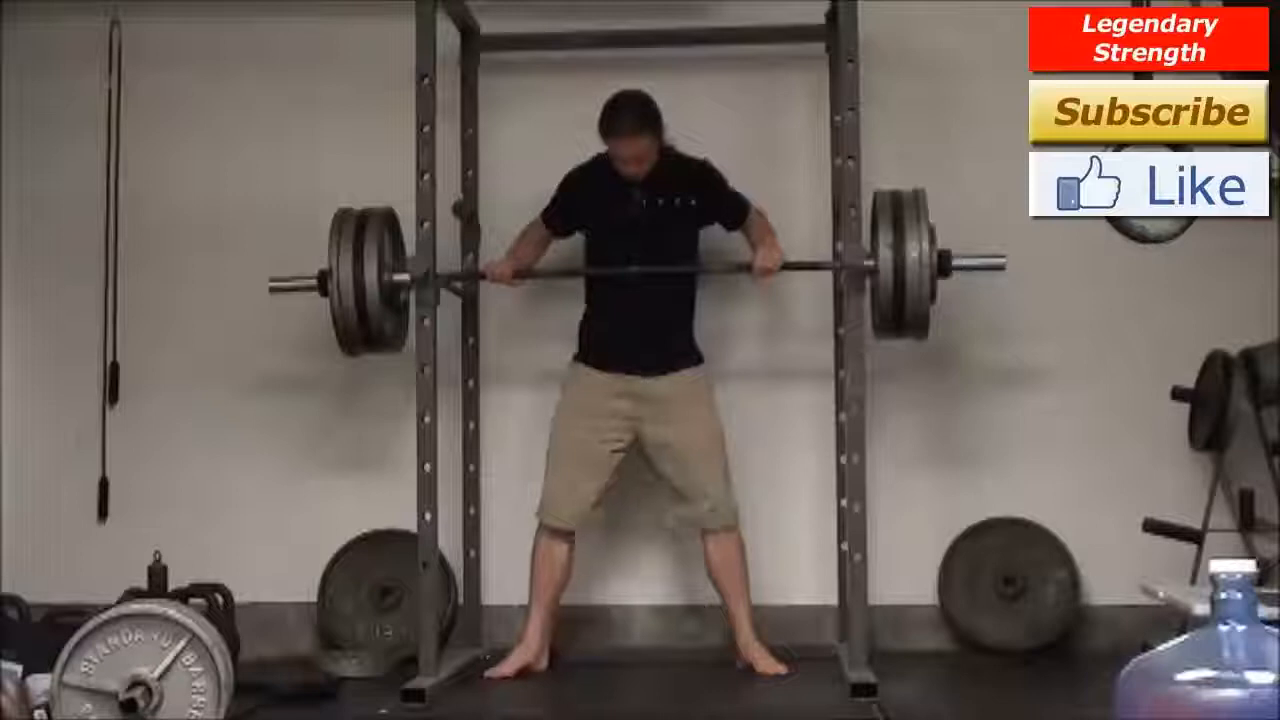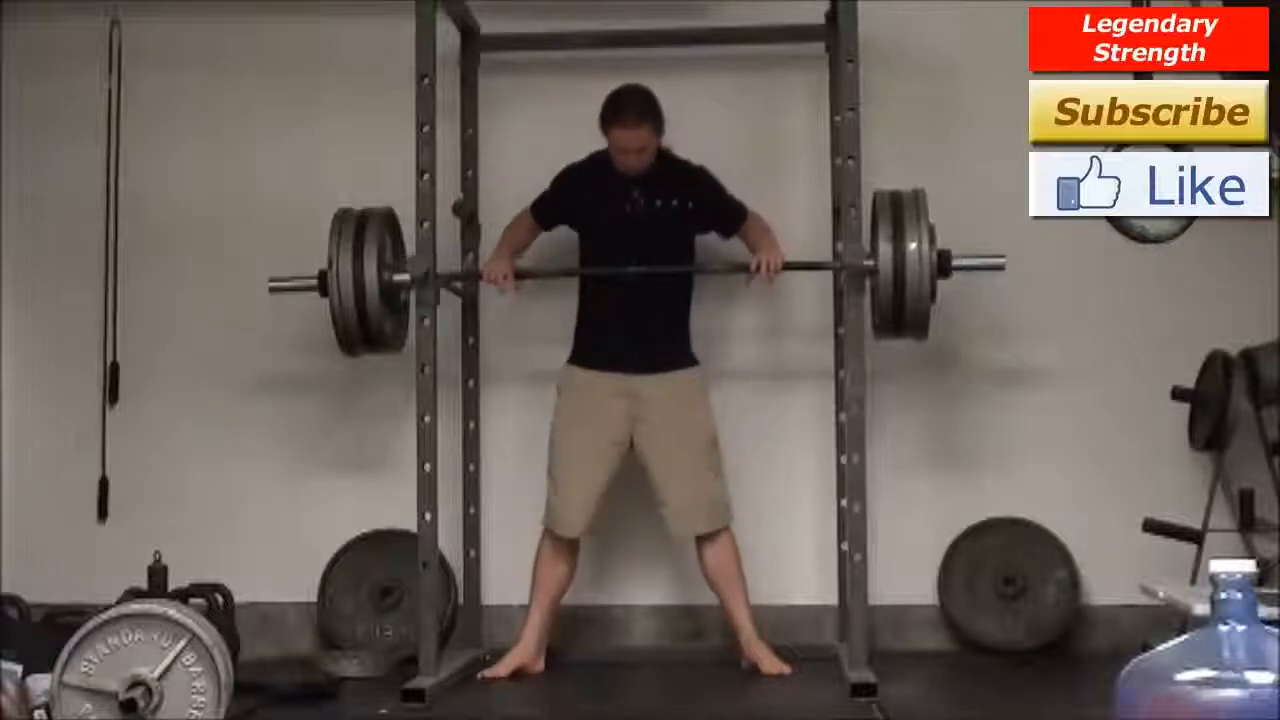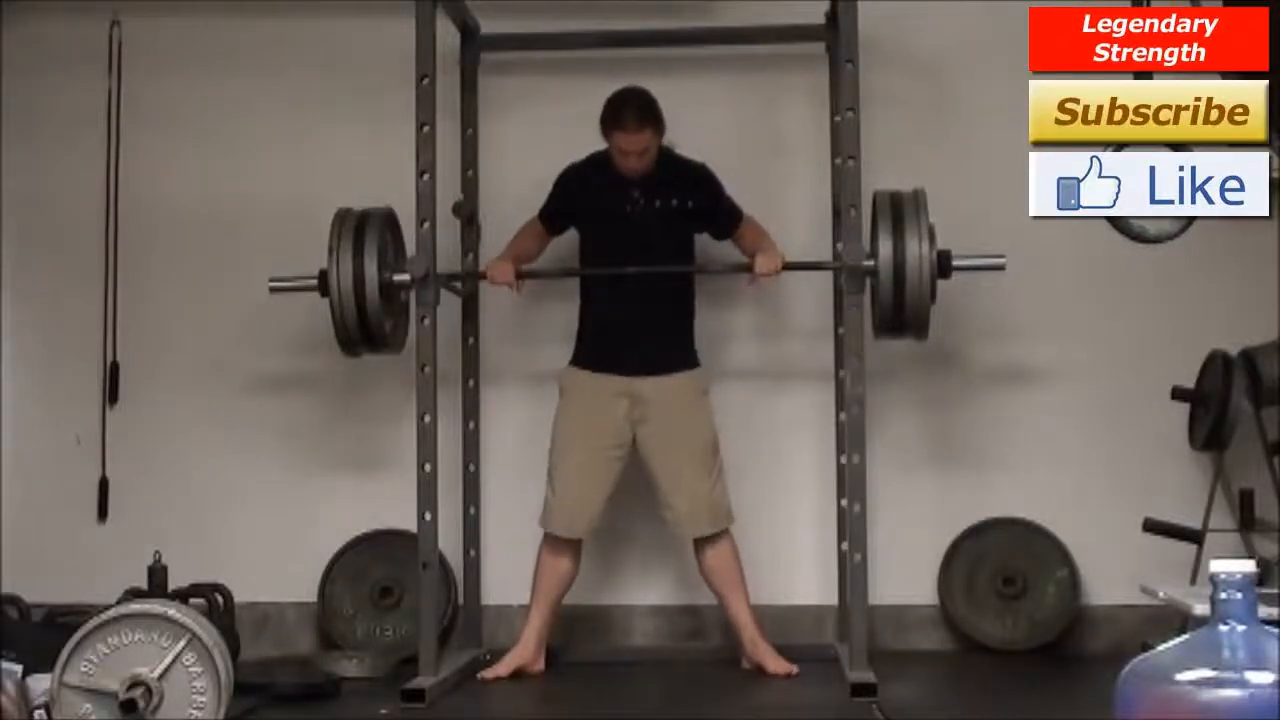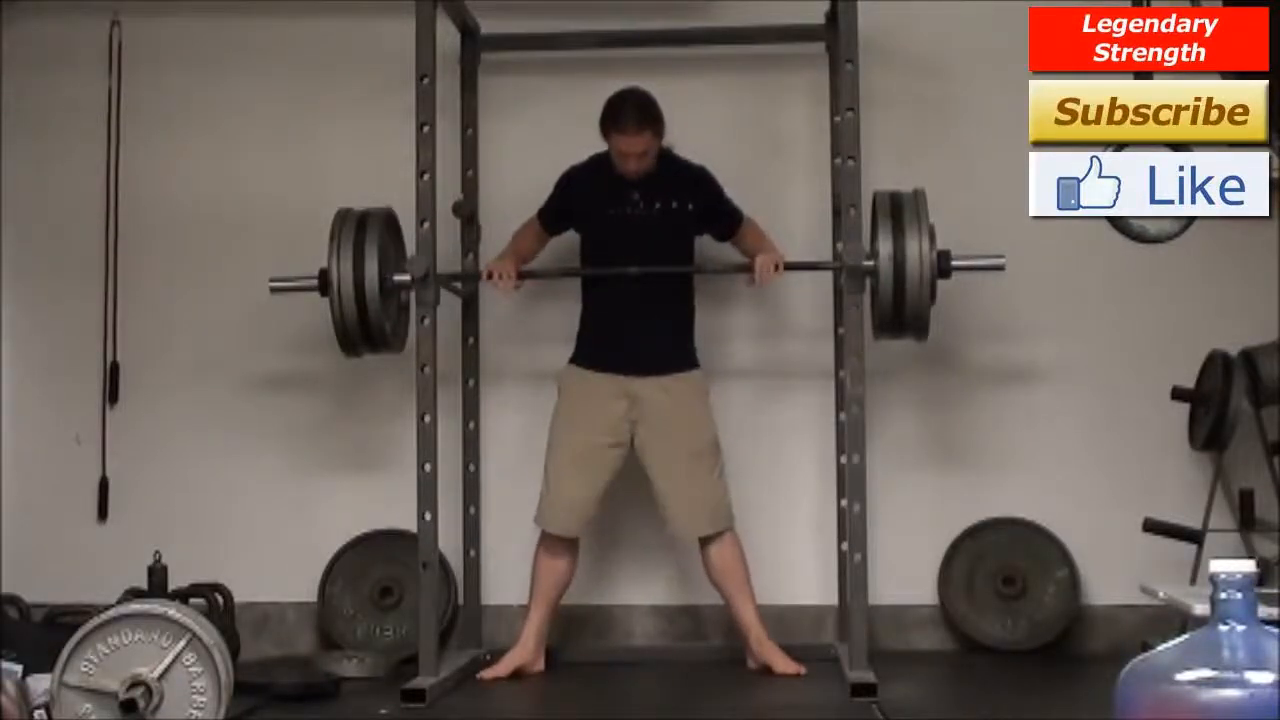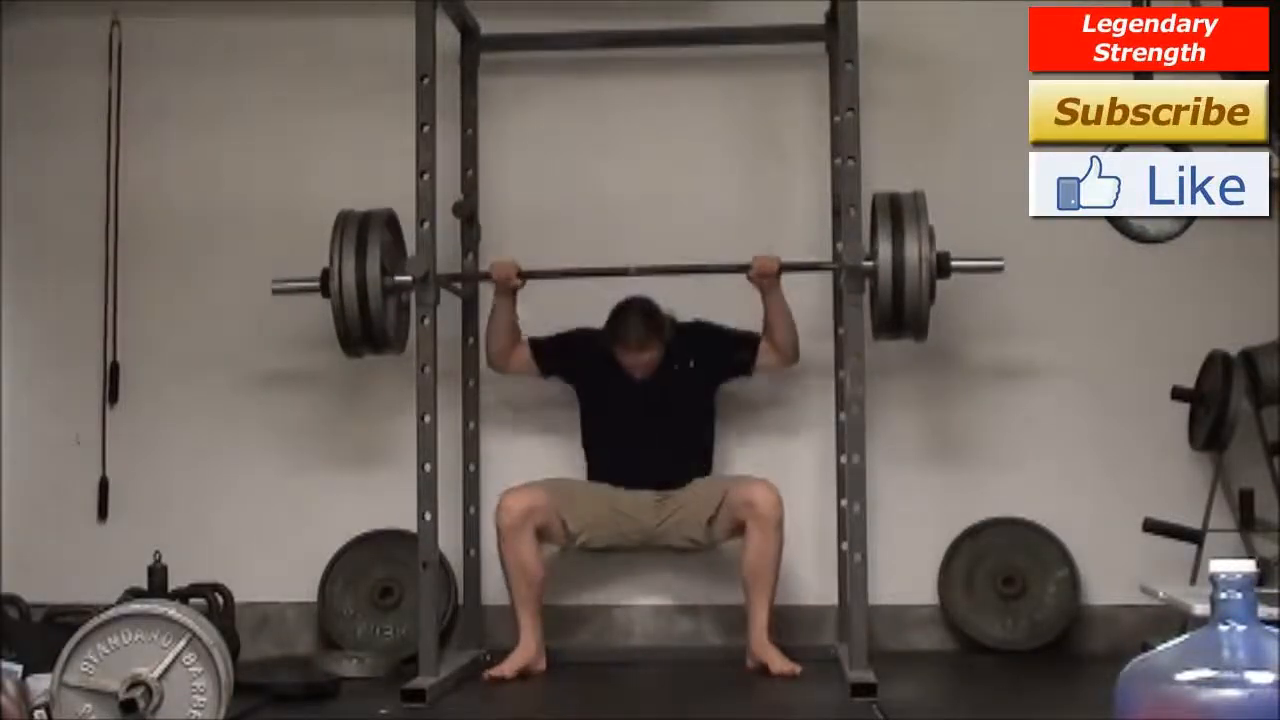
dt=1s
person 1, frame 1
left shoulder: (695, 178)
right shoulder: (584, 182)
left elbow: (747, 217)
right elbow: (545, 229)
left wrist: (767, 246)
right wrist: (511, 260)
left hip: (677, 373)
right hip: (597, 373)
left knee: (715, 511)
right knee: (559, 512)
left ankle: (747, 641)
right ankle: (533, 644)
person 1, frame 2
left shoulder: (690, 182)
right shoulder: (579, 181)
left elbow: (746, 222)
right elbow: (531, 220)
left wrist: (766, 248)
right wrist: (502, 256)
left hip: (672, 374)
right hip: (592, 373)
left knee: (706, 514)
right knee: (564, 516)
left ankle: (750, 642)
right ankle: (530, 646)
person 1, frame 3
left shoulder: (692, 180)
right shoulder: (579, 181)
left elbow: (738, 225)
right elbow: (543, 227)
left wrist: (766, 251)
right wrist: (507, 259)
left hip: (674, 374)
right hip: (593, 374)
left knee: (705, 516)
right knee: (566, 518)
left ankle: (752, 642)
right ankle: (531, 647)
person 1, frame 4
left shoulder: (691, 182)
right shoulder: (580, 183)
left elbow: (738, 227)
right elbow: (541, 227)
left wrist: (765, 253)
right wrist: (508, 259)
left hip: (674, 375)
right hip: (593, 374)
left knee: (708, 516)
right knee: (562, 516)
left ankle: (759, 643)
right ankle: (529, 646)
person 1, frame 5
left shoulder: (701, 344)
right shoulder: (584, 350)
left elbow: (785, 354)
right elbow: (502, 358)
left wrist: (770, 289)
right wrist: (505, 295)
left hip: (687, 499)
right hip: (609, 501)
left knee: (763, 500)
right knee: (514, 508)
left ankle: (759, 642)
right ankle: (530, 645)
